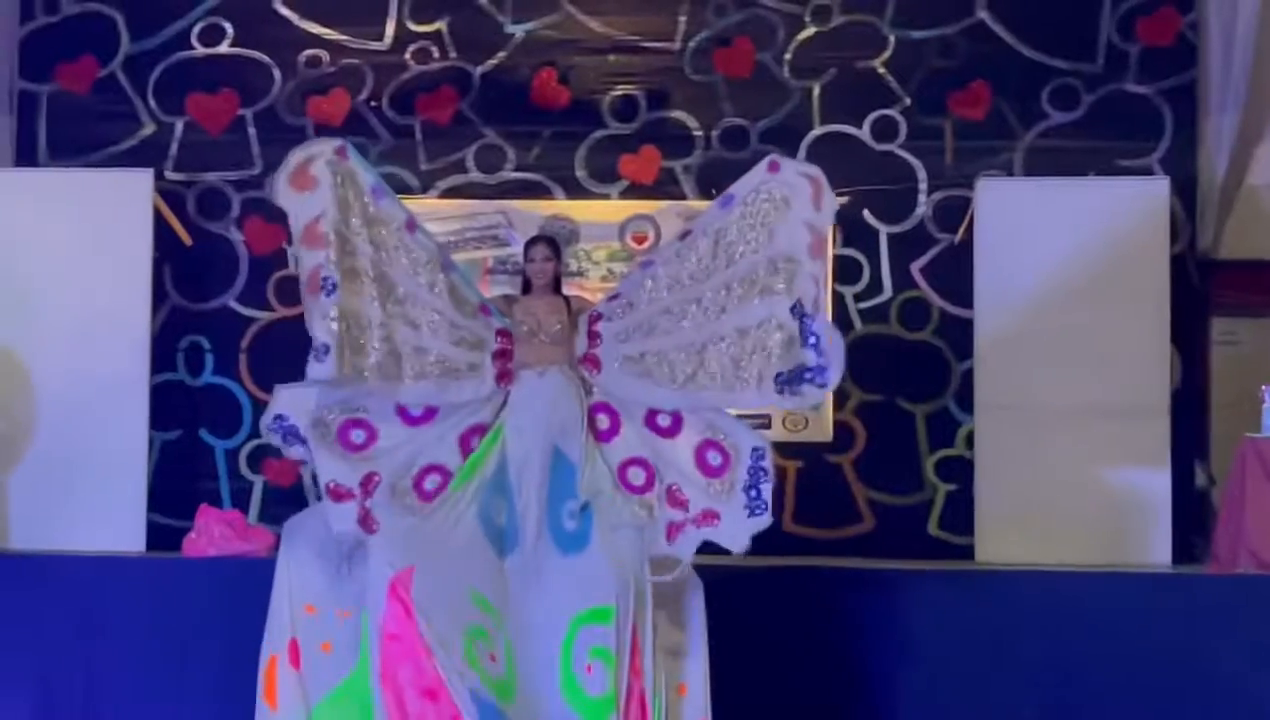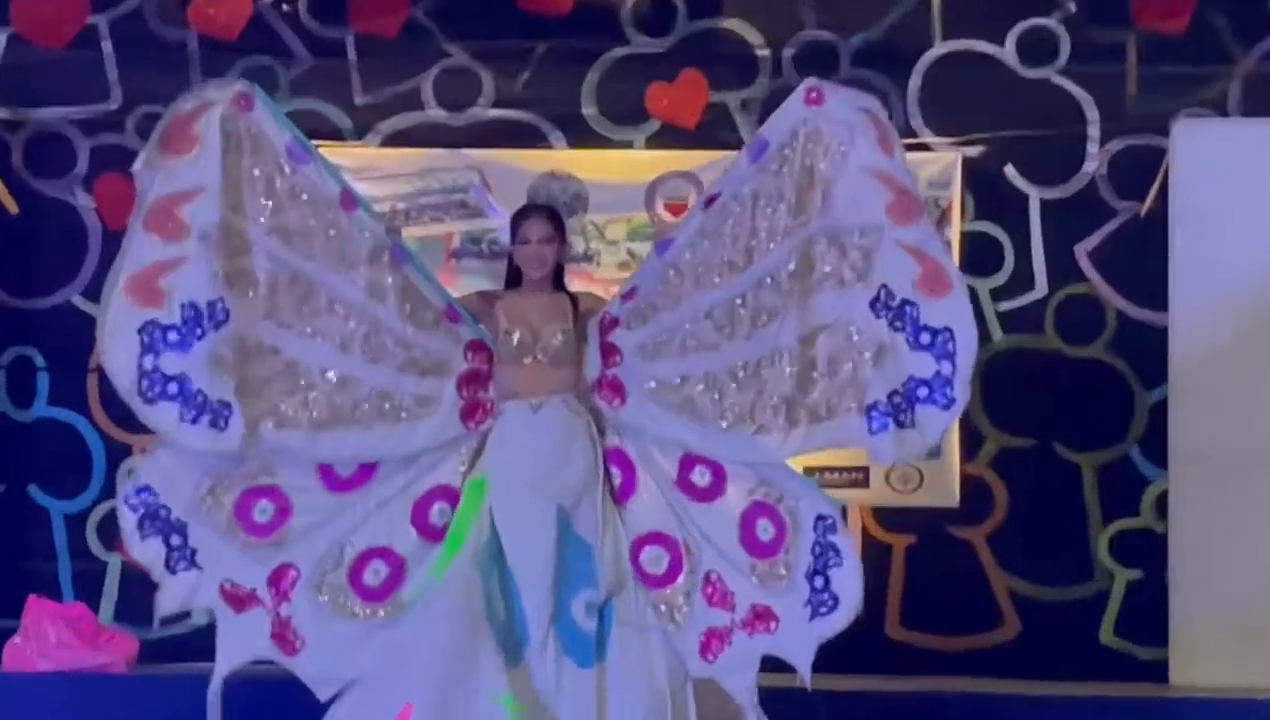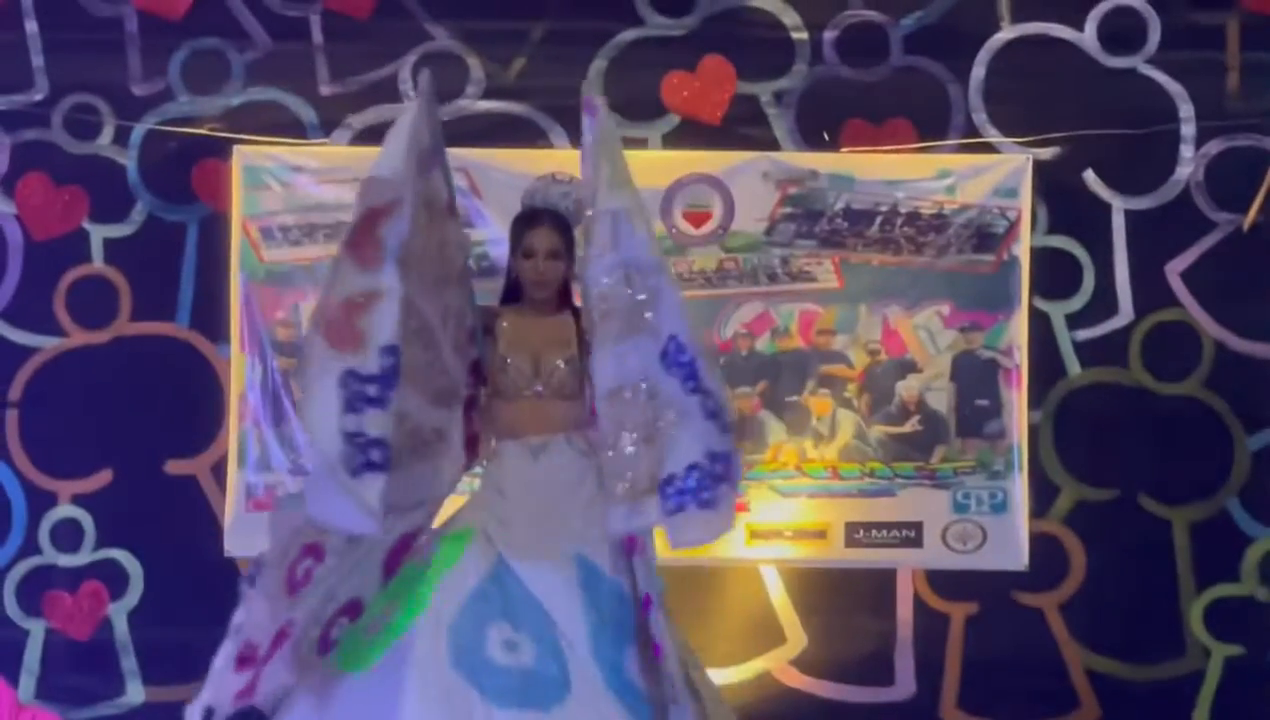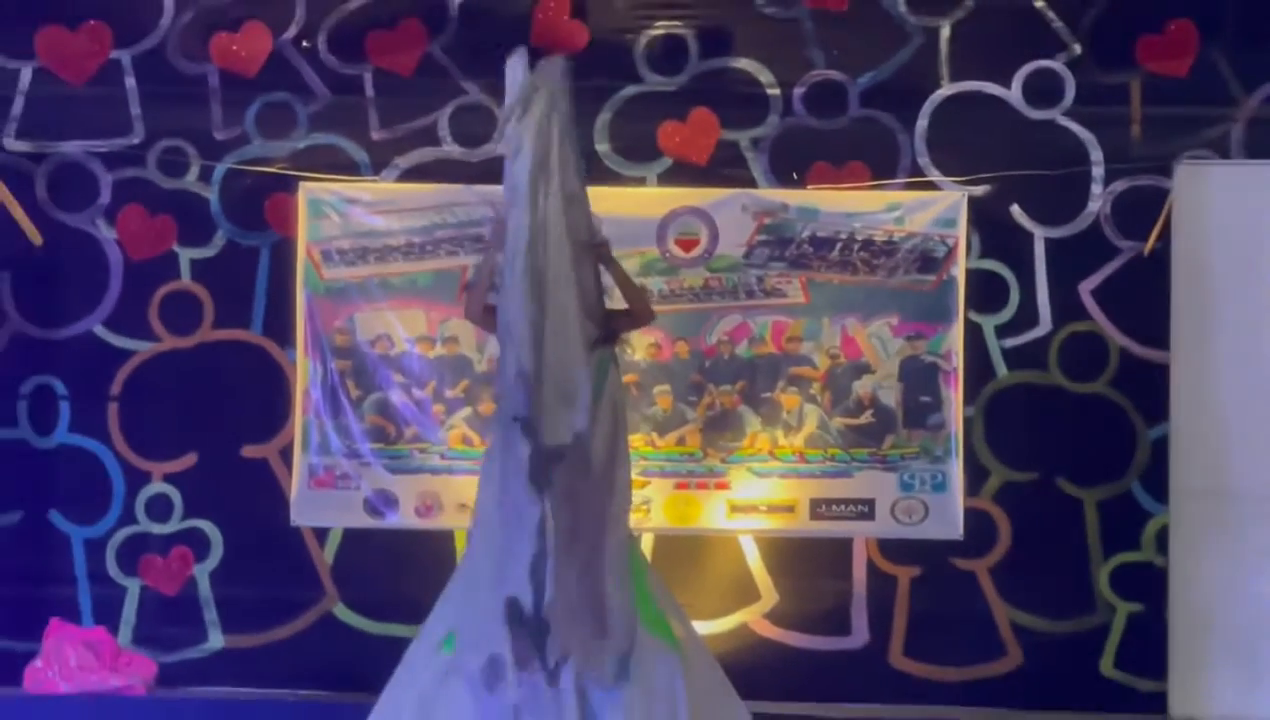
dt=1s
person 1, frame 1
left shoulder: (582, 310)
right shoulder: (503, 309)
left elbow: (649, 301)
left hip: (569, 420)
right hip: (518, 419)
left knee: (574, 543)
right knee: (507, 534)
person 1, frame 2
left shoulder: (591, 311)
right shoulder: (481, 311)
left elbow: (679, 285)
right elbow: (388, 290)
left hip: (578, 466)
right hip: (504, 468)
left knee: (580, 621)
right knee: (494, 615)
person 1, frame 3
left shoulder: (586, 327)
right shoulder: (485, 326)
left elbow: (639, 326)
right elbow: (431, 299)
left wrist: (609, 268)
left hip: (577, 493)
right hip: (506, 492)
left knee: (583, 632)
right knee: (469, 622)
person 1, frame 4
left shoulder: (596, 328)
right shoulder: (521, 328)
left elbow: (645, 313)
right elbow: (472, 308)
left wrist: (608, 260)
right wrist: (497, 244)
left hip: (582, 478)
right hip: (532, 473)
left knee: (588, 584)
right knee: (522, 583)
